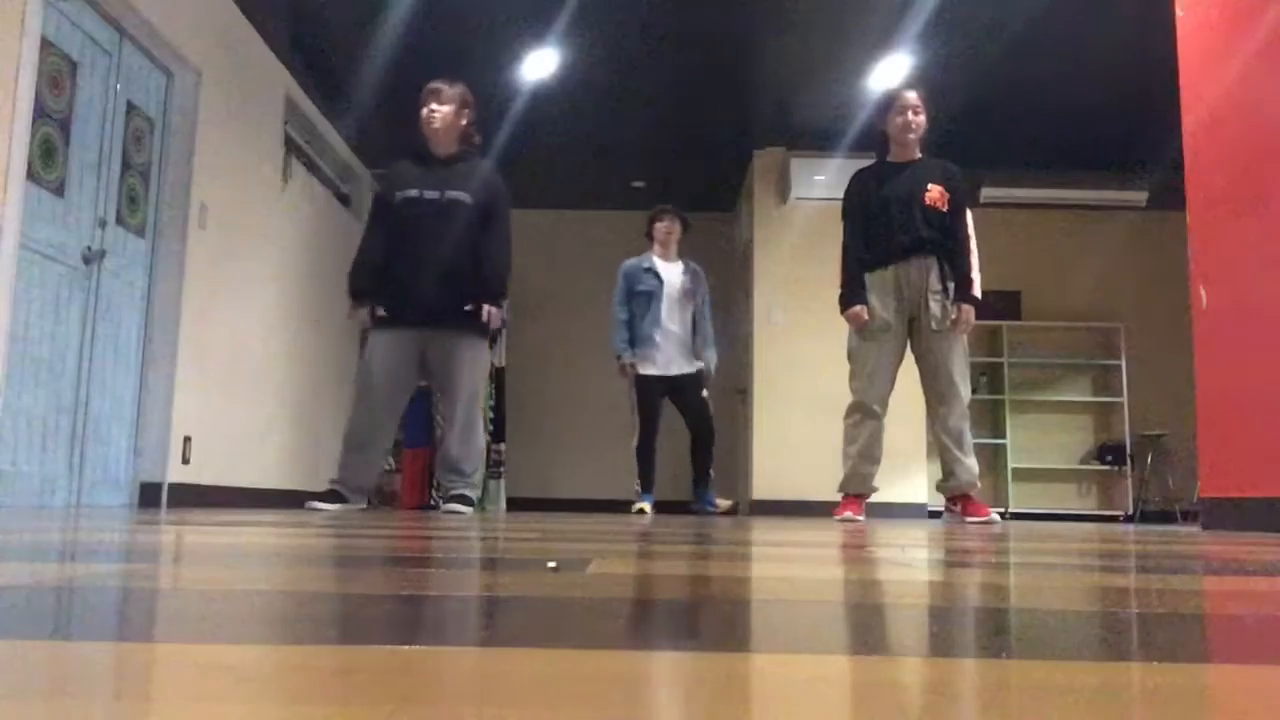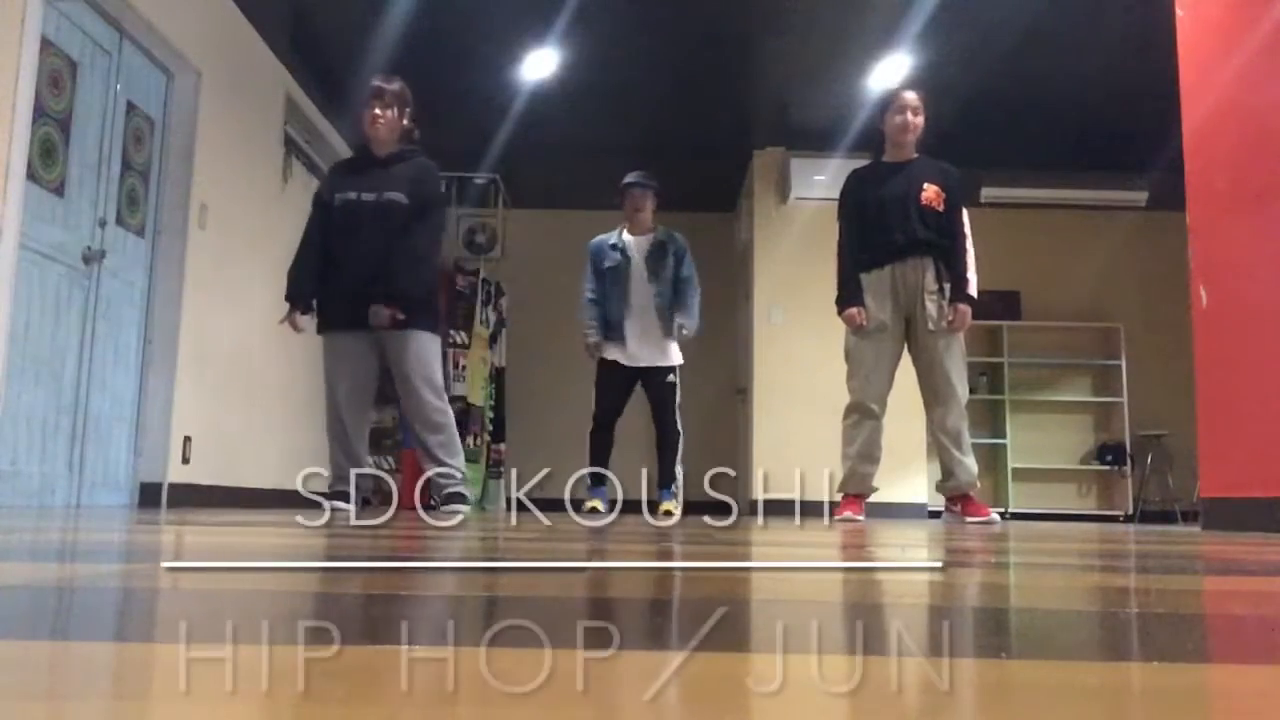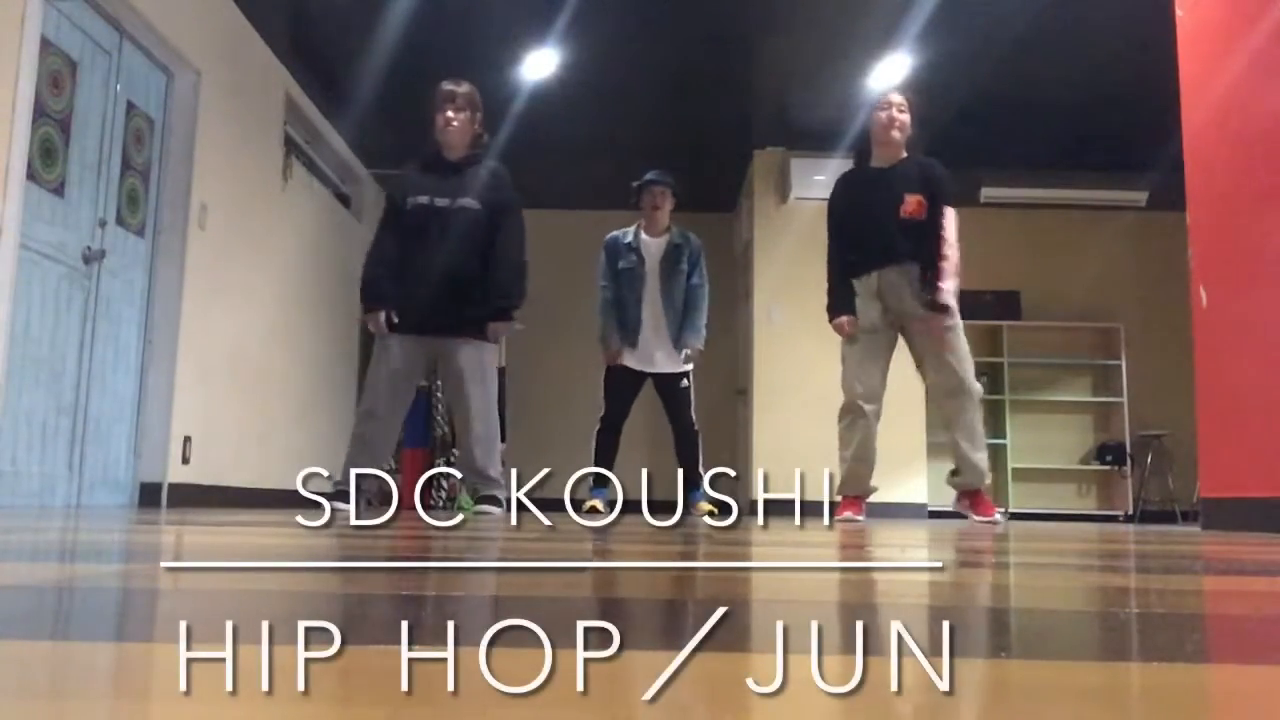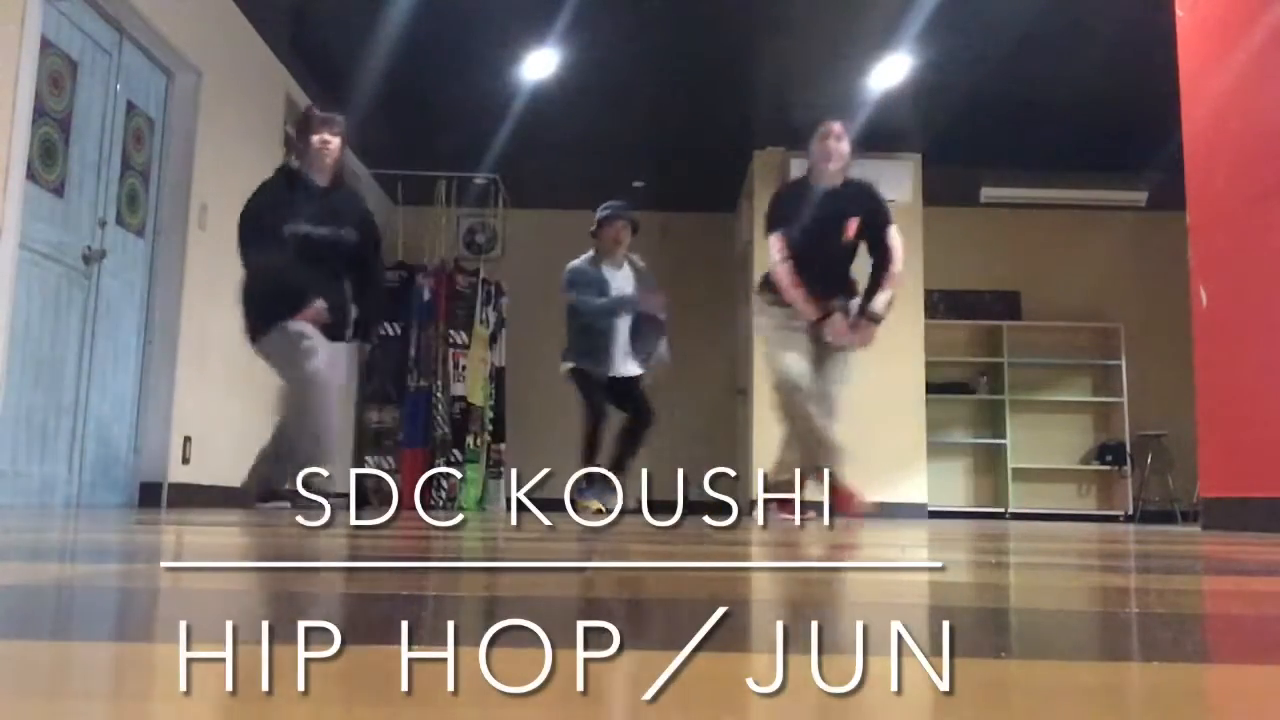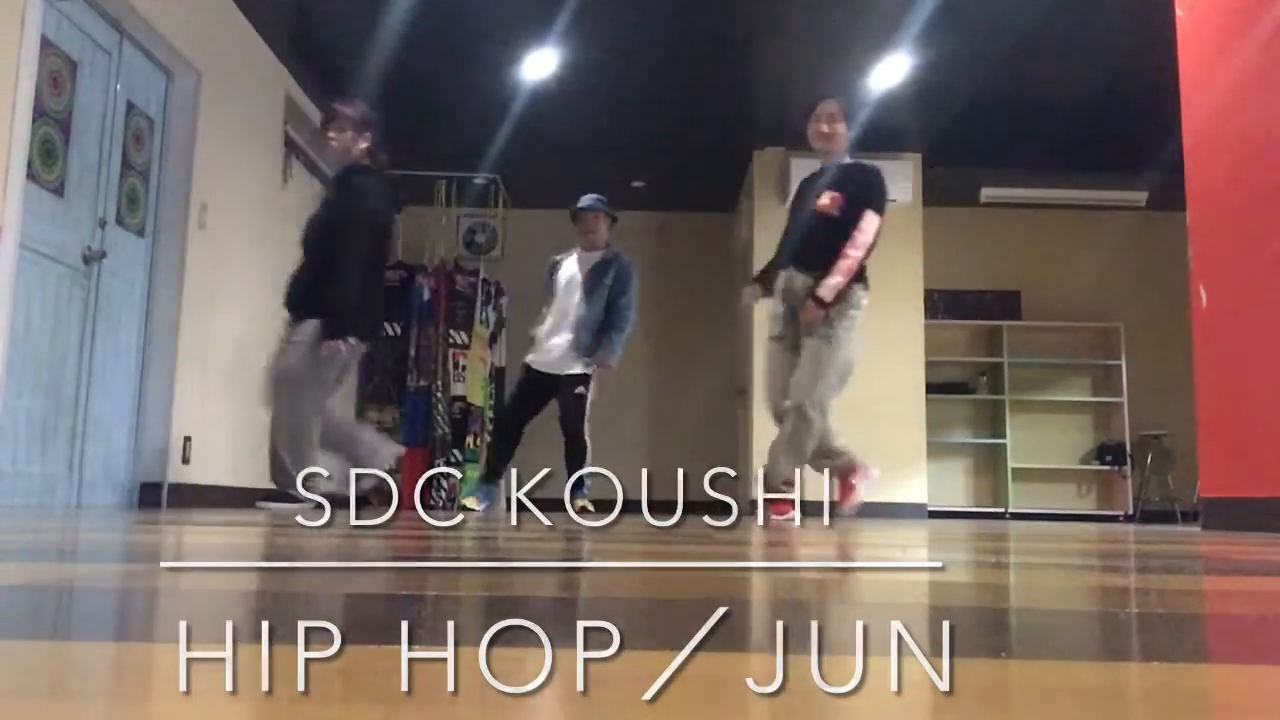
dt=1s
person 1, frame 1
left shoulder: (946, 176)
right shoulder: (864, 181)
left elbow: (961, 240)
right elbow: (852, 244)
left wrist: (967, 295)
right wrist: (852, 297)
left hip: (937, 286)
right hip: (880, 287)
left knee: (950, 396)
right knee: (868, 395)
left ankle: (961, 493)
right ankle: (854, 493)
person 1, frame 2
left shoulder: (943, 176)
right shoulder: (861, 181)
left elbow: (959, 239)
right elbow: (848, 245)
left wrist: (963, 294)
right wrist: (848, 298)
left hip: (934, 286)
right hip: (877, 286)
left knee: (948, 395)
right knee: (866, 395)
left ankle: (960, 493)
right ankle: (854, 493)
person 1, frame 3
left shoulder: (928, 173)
right shoulder: (849, 185)
left elbow: (947, 238)
right elbow: (837, 252)
left wrist: (945, 301)
right wrist: (839, 305)
left hip: (925, 289)
right hip: (868, 291)
left knee: (959, 388)
right knee: (859, 395)
left ankle: (972, 488)
right ankle: (853, 494)
person 1, frame 4
left shoulder: (865, 197)
right shoulder: (790, 196)
left elbow: (892, 258)
right elbow: (779, 262)
left wrist: (872, 311)
right wrist: (818, 314)
left hip: (837, 307)
right hip: (784, 306)
left knee: (824, 400)
right knee: (792, 379)
left ankle: (785, 486)
right ankle: (833, 479)
person 1, frame 5
left shoulder: (866, 179)
right shoulder: (806, 186)
left elbow: (861, 242)
left wrist: (825, 293)
right wrist: (762, 278)
left hip: (839, 298)
right hip: (791, 292)
left knee: (806, 398)
right knee: (781, 401)
left ankle: (780, 489)
right ankle: (847, 467)
person 2, frame 1
left shoulder: (483, 177)
right shoulder: (399, 175)
left elbow: (495, 242)
right elbow: (375, 238)
left wrist: (491, 295)
right wrist: (362, 291)
left hip: (459, 314)
right hip: (396, 311)
left knee: (462, 407)
right knee: (373, 402)
left ankle: (459, 490)
right ankle: (348, 488)
person 2, frame 2
left shoulder: (423, 174)
right shoulder: (340, 176)
left elbow: (424, 244)
right elbow: (314, 241)
left wrist: (395, 296)
right wrist: (300, 295)
left hip: (409, 311)
right hip: (345, 311)
left knee: (426, 402)
right knee: (345, 406)
left ankle: (451, 487)
right ankle: (347, 489)
person 2, frame 3
left shoulder: (493, 178)
right shoulder: (411, 179)
left elbow: (508, 248)
right elbow: (387, 243)
left wrist: (504, 308)
right wrist: (375, 298)
left hip: (470, 319)
right hip: (406, 316)
left knee: (476, 410)
right knee: (379, 405)
left ankle: (488, 491)
right ankle: (352, 488)
person 2, frame 4
left shoulder: (352, 205)
right shoulder: (276, 194)
left elbow: (367, 268)
right elbow: (257, 253)
left wrist: (366, 324)
right wrist: (302, 296)
left hip: (332, 321)
right hip: (279, 315)
left knee: (329, 402)
right knee: (316, 382)
left ankle: (268, 482)
right ankle: (327, 482)
person 2, frame 5
left shoulder: (365, 190)
right shoulder: (349, 188)
left elbow: (354, 261)
left wrist: (336, 324)
left hip: (339, 319)
right hip: (315, 314)
left knee: (295, 390)
right knee: (299, 396)
left ankle: (292, 487)
right ankle: (373, 456)
person 3, frame 1
left shoulder: (695, 274)
right shoulder: (633, 270)
left elbow: (704, 318)
right elbow: (622, 315)
left wrist: (709, 354)
right wrist: (624, 354)
left hip: (688, 366)
right hip: (647, 365)
left knee: (704, 427)
right knee: (647, 431)
left ankle: (705, 493)
right ankle: (645, 495)
person 3, frame 2
left shoulder: (673, 244)
right shoulder: (602, 247)
left elbow: (687, 286)
right elbow: (592, 295)
left wrist: (686, 319)
right wrist: (593, 335)
left hip: (662, 351)
right hip: (616, 351)
left knee: (667, 421)
right knee: (604, 420)
left ankle: (669, 492)
right ankle: (597, 491)
person 3, frame 3
left shoulder: (688, 246)
right shoulder: (616, 244)
left elbow: (698, 295)
right elbow: (607, 296)
left wrist: (694, 339)
right wrist: (610, 339)
left hip: (673, 353)
right hip: (627, 353)
left knee: (684, 423)
right knee: (611, 421)
left ankle: (696, 493)
right ankle: (599, 491)
person 3, frame 4
left shoulder: (639, 270)
right shoulder: (580, 271)
left elbow: (655, 312)
right elbow: (587, 310)
left wrist: (655, 346)
right wrist: (631, 301)
left hip: (623, 365)
right hip: (586, 361)
left knee: (642, 415)
right knee: (596, 415)
left ankle: (599, 483)
right ankle: (588, 488)
person 3, frame 5
left shoulder: (618, 267)
right shoulder: (562, 262)
left elbow: (623, 315)
left wrist: (608, 355)
right wrist: (538, 343)
left hip: (579, 364)
right hip: (541, 359)
left knee: (573, 427)
right knee: (509, 420)
left ankle: (578, 492)
right ankle: (484, 489)
